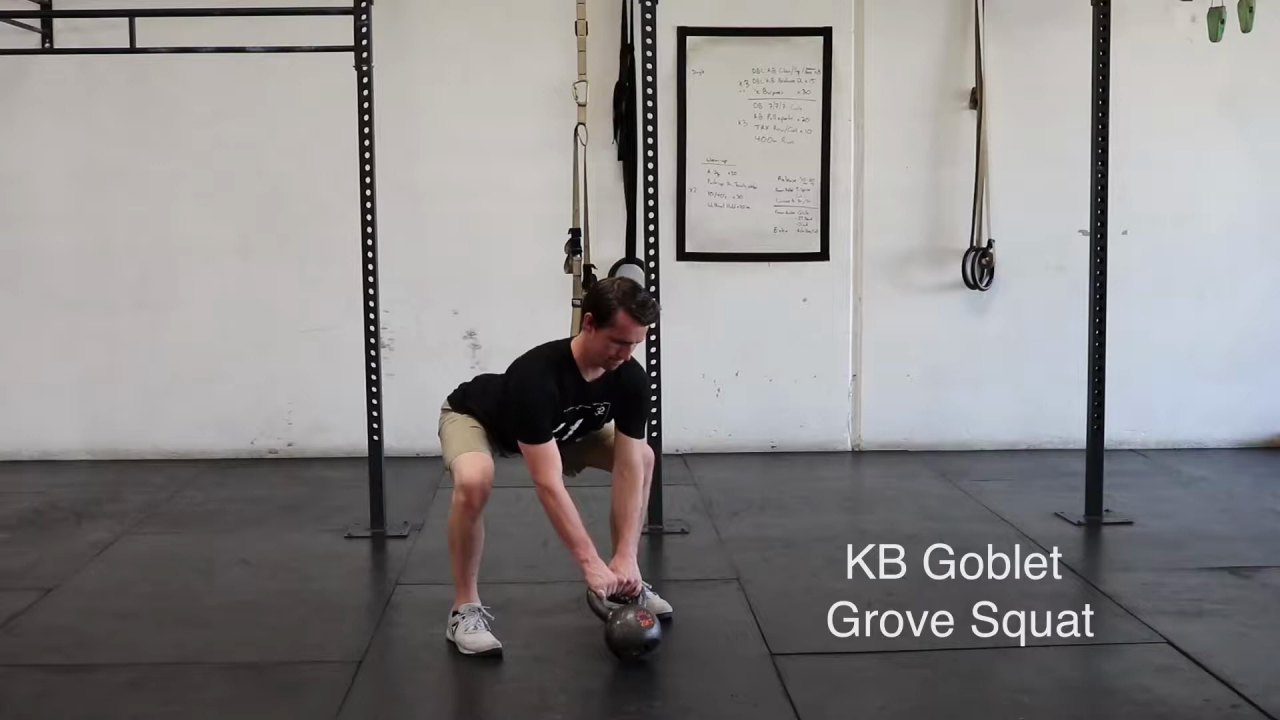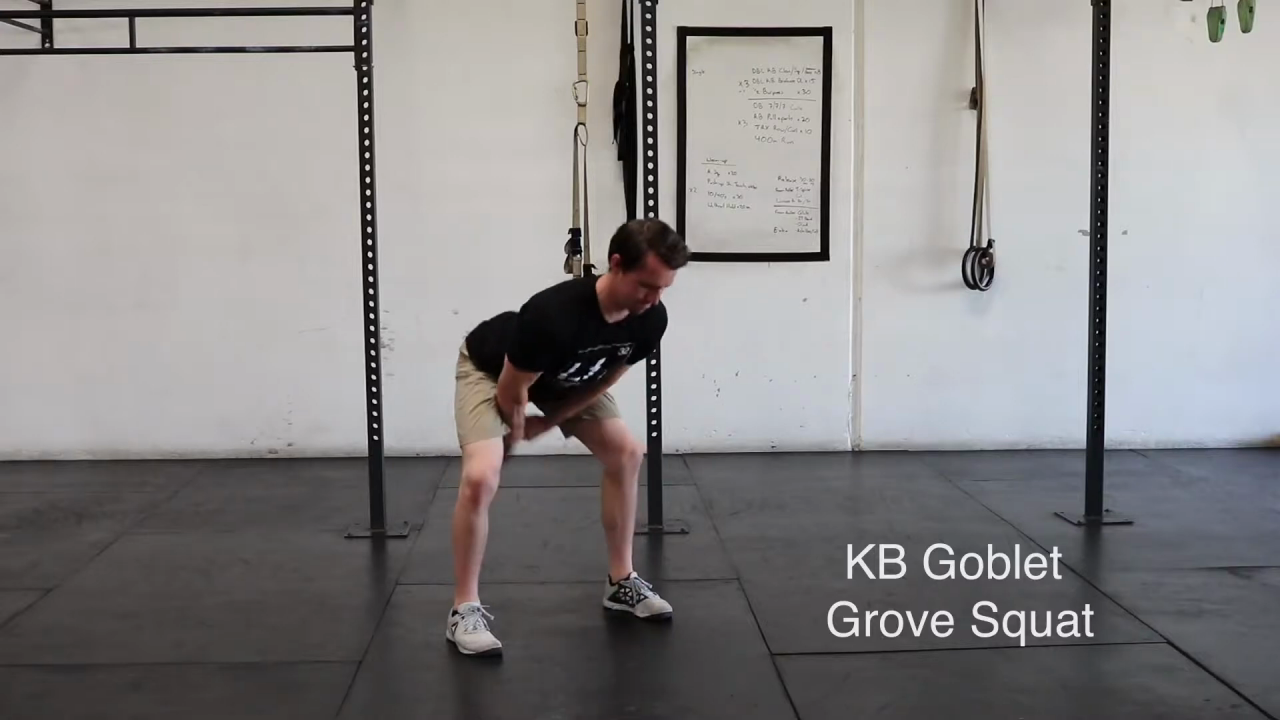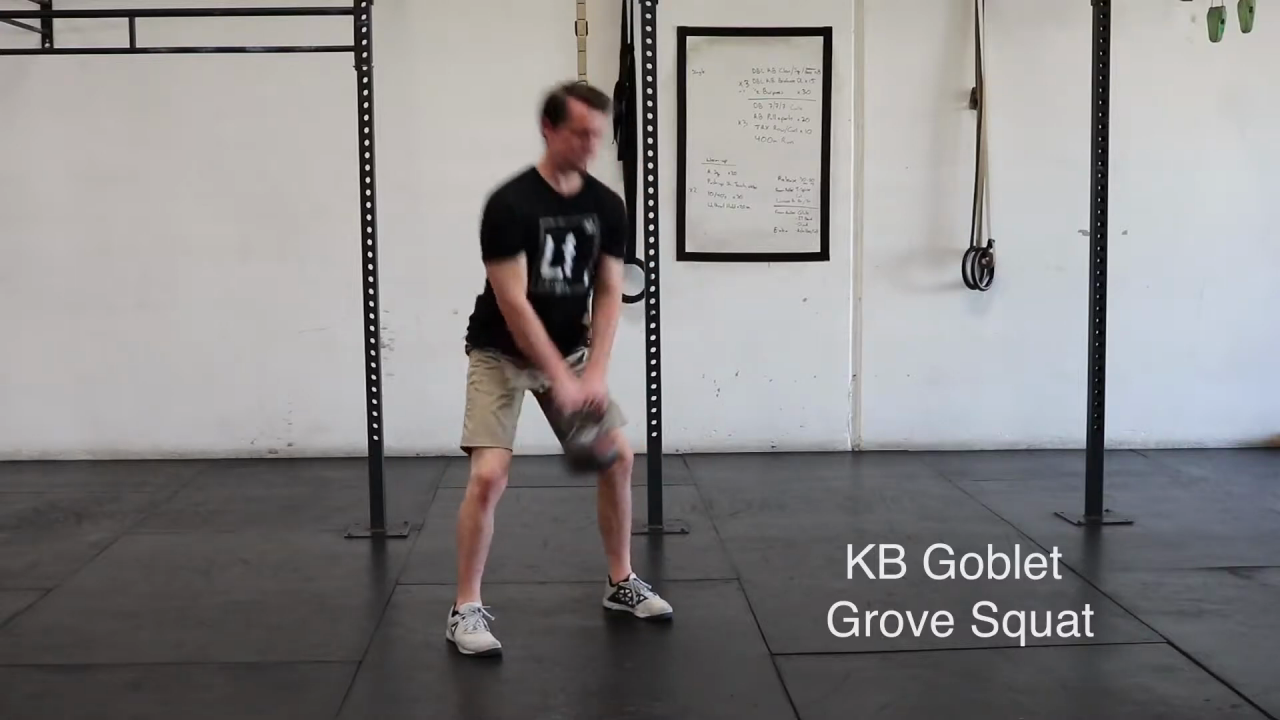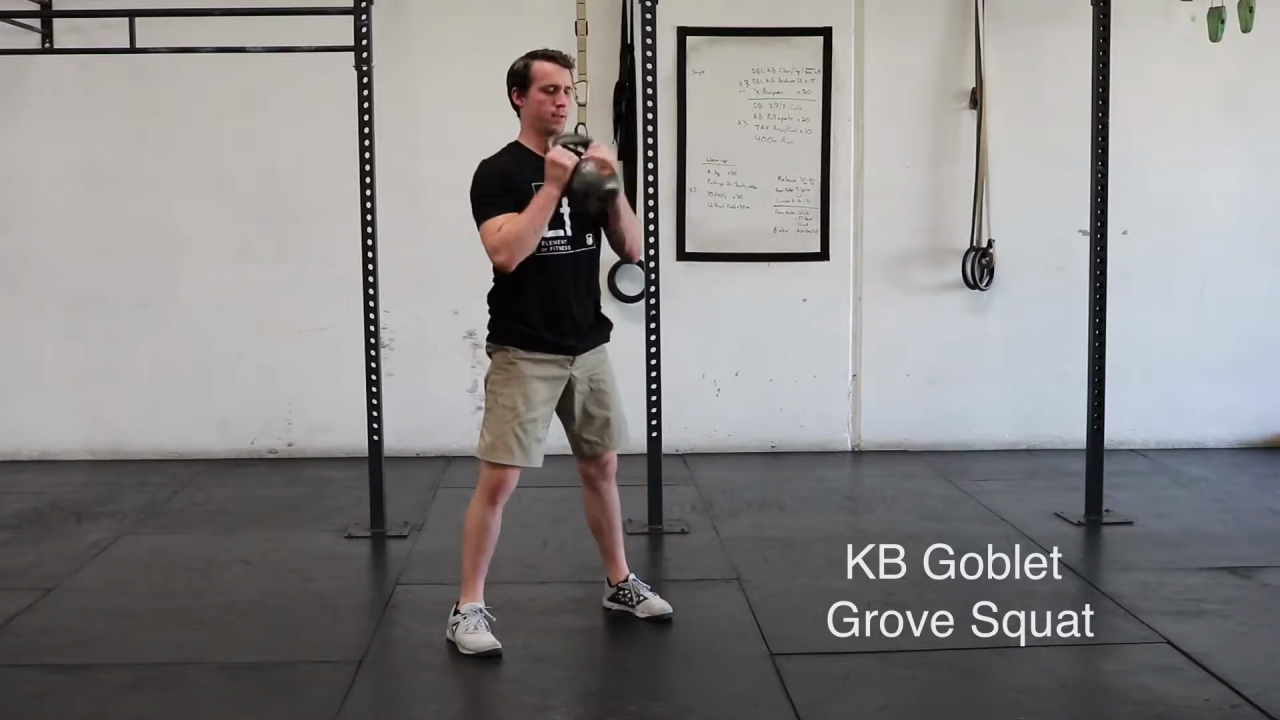
dt=0.5s
person 1, frame 1
left shoulder: (630, 379)
right shoulder: (535, 377)
left elbow: (628, 468)
right elbow: (549, 484)
left wrist: (625, 556)
right wrist: (590, 563)
right hip: (473, 417)
left knee: (644, 459)
right knee: (473, 482)
left ankle: (624, 581)
right ankle: (466, 609)
person 1, frame 2
left shoulder: (651, 321)
right shoulder: (554, 312)
left elbow: (605, 379)
right elbow: (510, 392)
left wrist: (547, 422)
right wrist: (516, 426)
left hip: (567, 379)
right hip: (491, 368)
left knee: (626, 454)
right knee: (481, 477)
left ankle: (621, 581)
right ankle: (465, 609)
person 1, frame 3
left shoulder: (607, 205)
right shoulder: (510, 203)
left elbow: (608, 291)
right elbow: (511, 300)
left wrist: (595, 371)
right wrist: (557, 377)
left hip: (569, 351)
right hip: (502, 355)
left knee: (619, 459)
right knee: (489, 476)
left ankle: (621, 583)
right ankle: (466, 607)
person 1, frame 4
left shoulder: (586, 164)
right shoulder: (498, 172)
left elbow: (632, 250)
right elbow: (506, 255)
right wrist: (551, 186)
left hip: (588, 347)
right hip: (523, 353)
left knee: (602, 468)
right knee: (498, 480)
left ankle: (620, 583)
right ankle: (468, 608)
